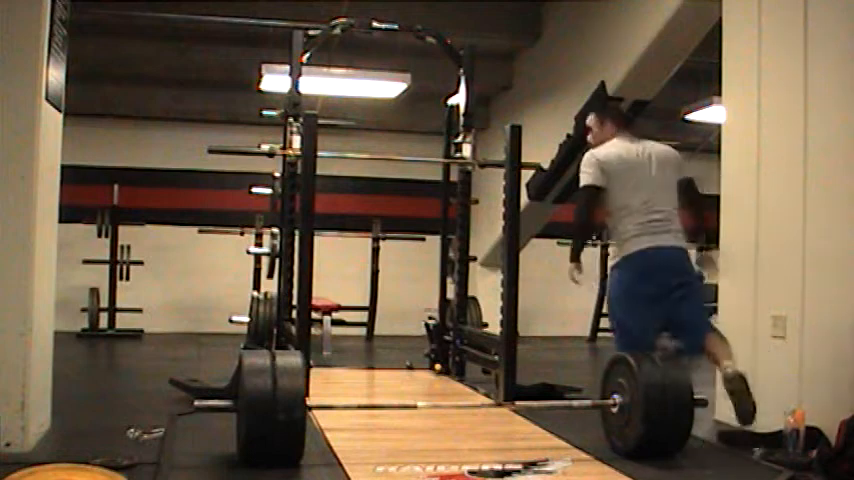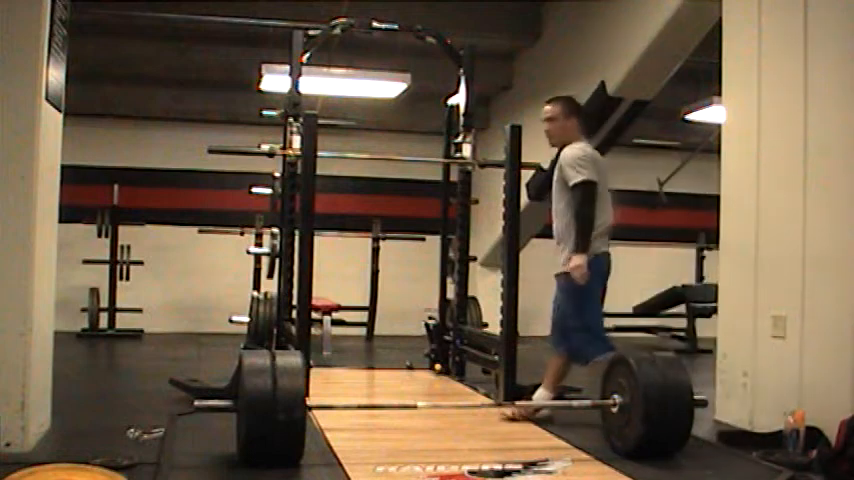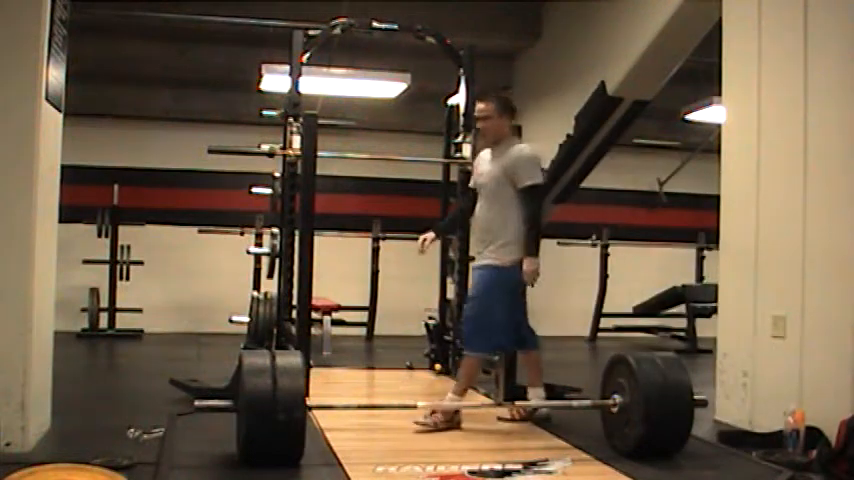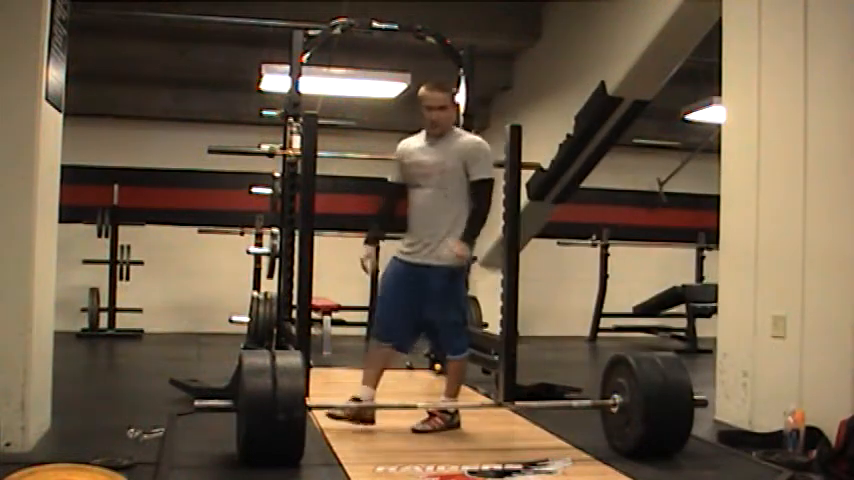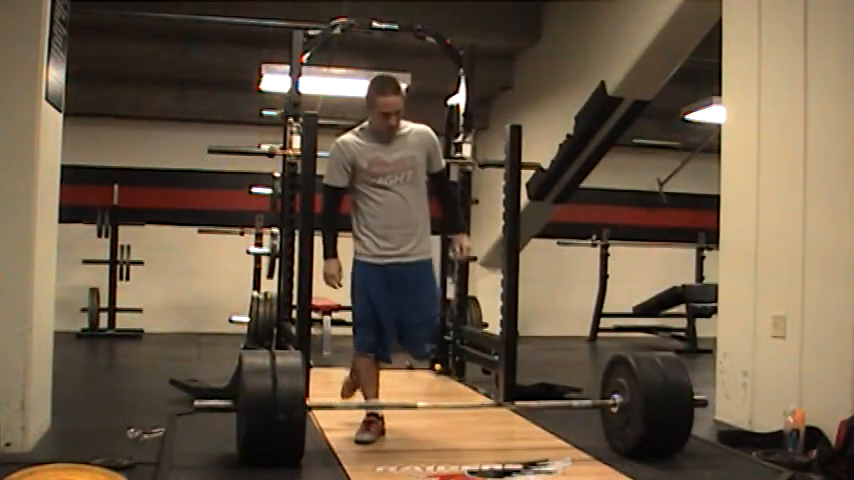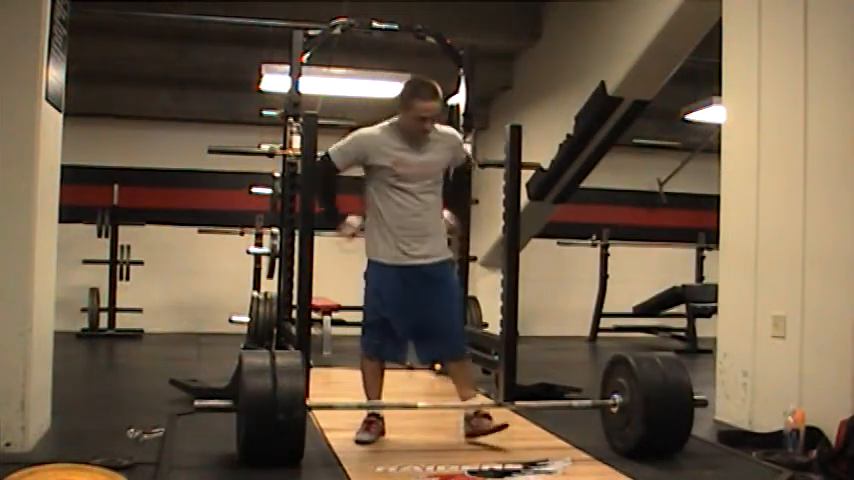
dt=0.7s
person 1, frame 1
left shoulder: (596, 158)
right shoulder: (667, 154)
left elbow: (585, 209)
right elbow: (692, 201)
left wrist: (576, 256)
left hip: (633, 258)
right hip: (674, 253)
left knee: (633, 347)
right knee: (697, 326)
right ankle: (730, 372)
person 1, frame 2
left shoulder: (575, 154)
right shoulder: (582, 156)
left elbow: (585, 205)
left wrist: (580, 254)
left hip: (581, 263)
right hip: (584, 261)
left knee: (588, 339)
right knee: (564, 334)
right ankle: (541, 401)
person 1, frame 3
left shoulder: (521, 156)
right shoulder: (483, 159)
left elbow: (534, 208)
right elbow: (469, 205)
left wrist: (531, 255)
right wrist: (437, 232)
left hip: (505, 263)
right hip: (489, 260)
left knee: (477, 330)
right knee: (516, 331)
left ankle: (452, 408)
right ankle: (536, 399)
person 1, frame 4
left shoulder: (472, 148)
right shoulder: (408, 149)
left elbow: (482, 200)
right elbow: (391, 199)
left wrist: (465, 241)
right wrist: (371, 241)
left hip: (448, 261)
right hip: (409, 257)
left knee: (450, 335)
right knee: (386, 327)
left ankle: (448, 410)
right ankle: (363, 400)
person 1, frame 5
left shoulder: (423, 137)
right shoulder: (347, 147)
left elbow: (443, 187)
right elbow: (331, 204)
left wrist: (458, 231)
right wrist: (329, 256)
left hip: (418, 257)
right hip: (371, 260)
left knee: (421, 333)
right knee: (368, 337)
left ankle: (360, 371)
right ankle: (373, 414)
person 1, frame 6
left shoulder: (449, 140)
right shoulder: (371, 140)
left elbow: (461, 172)
right elbow: (325, 170)
right wrist: (338, 217)
left hip: (436, 260)
right hip: (387, 261)
left knee: (452, 339)
right knee: (376, 340)
left ankle: (473, 414)
right ankle: (374, 416)
